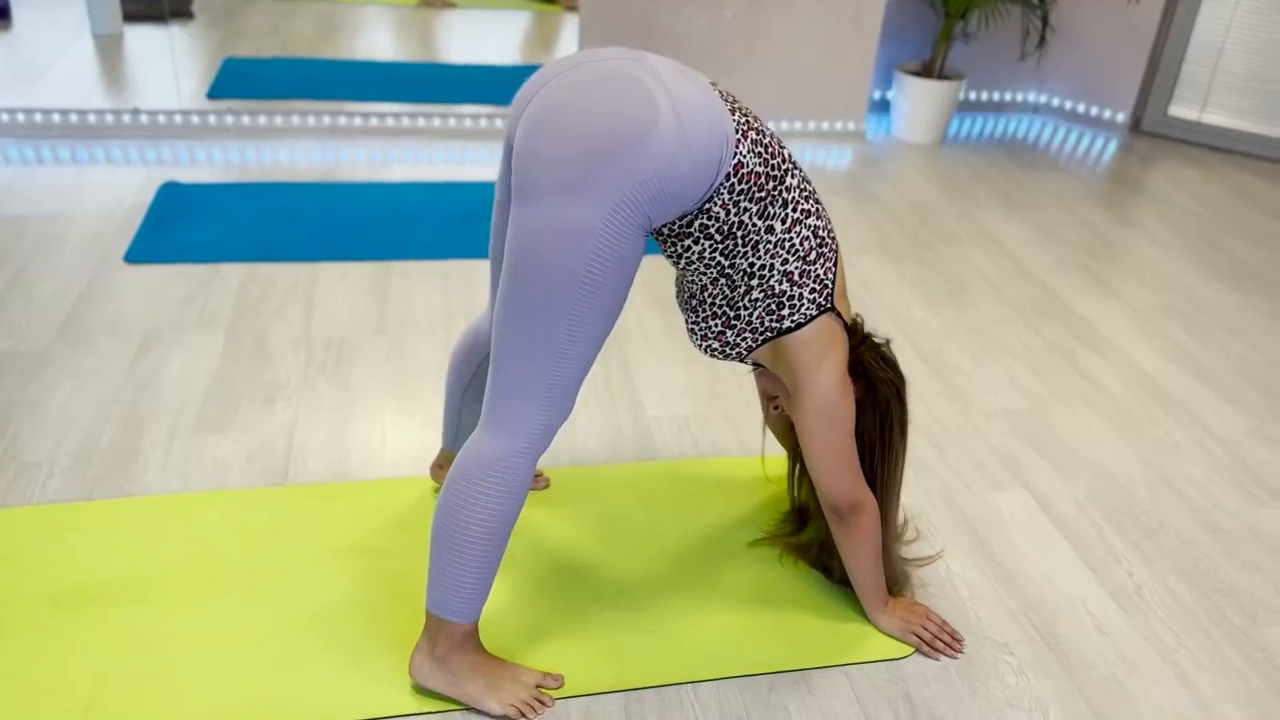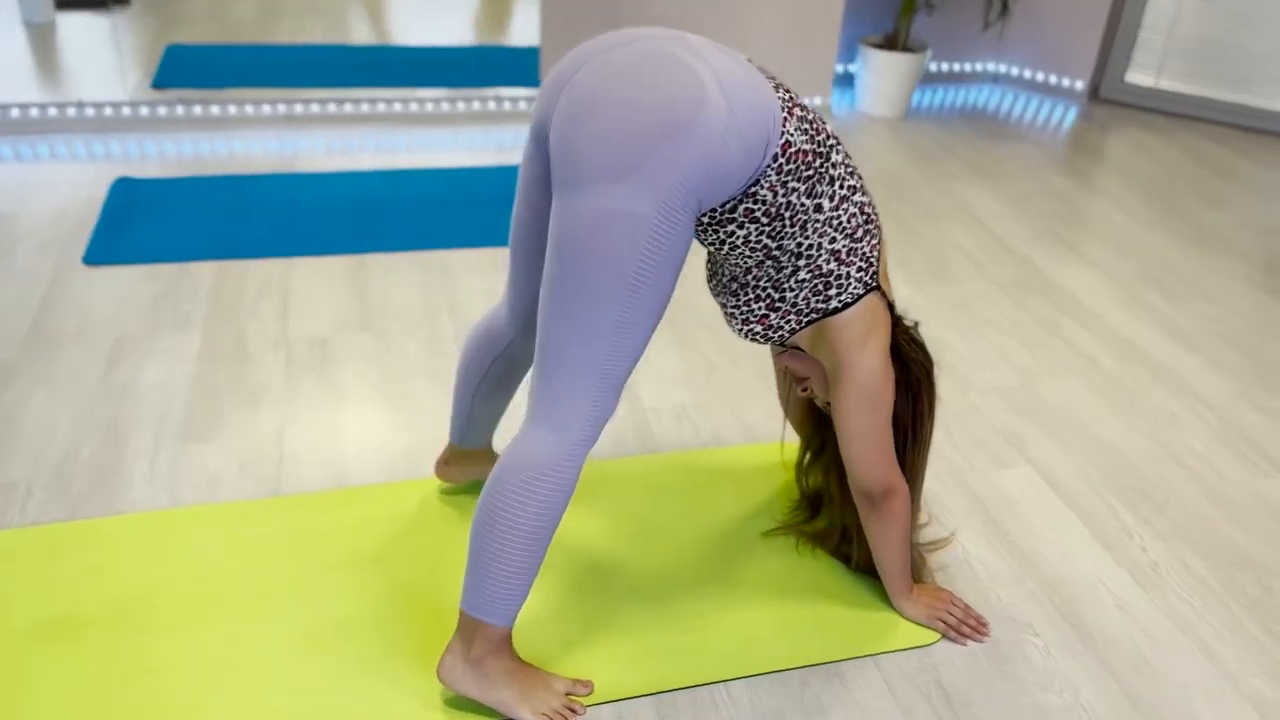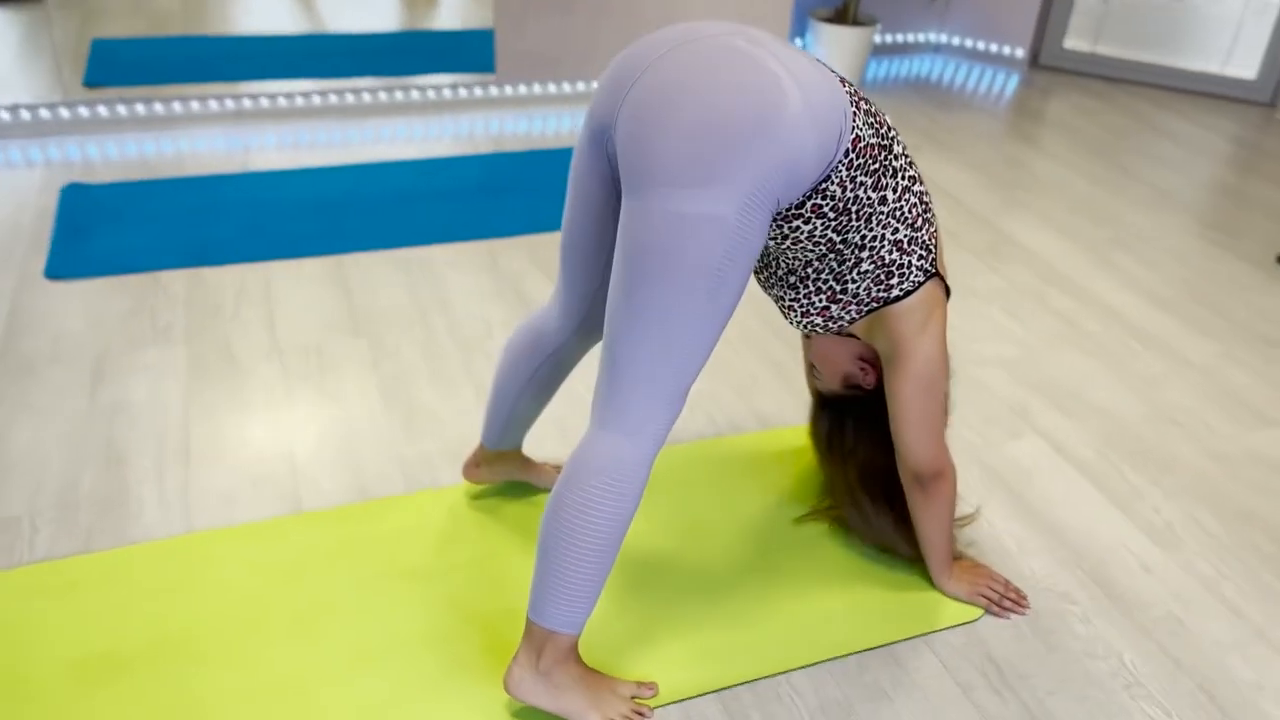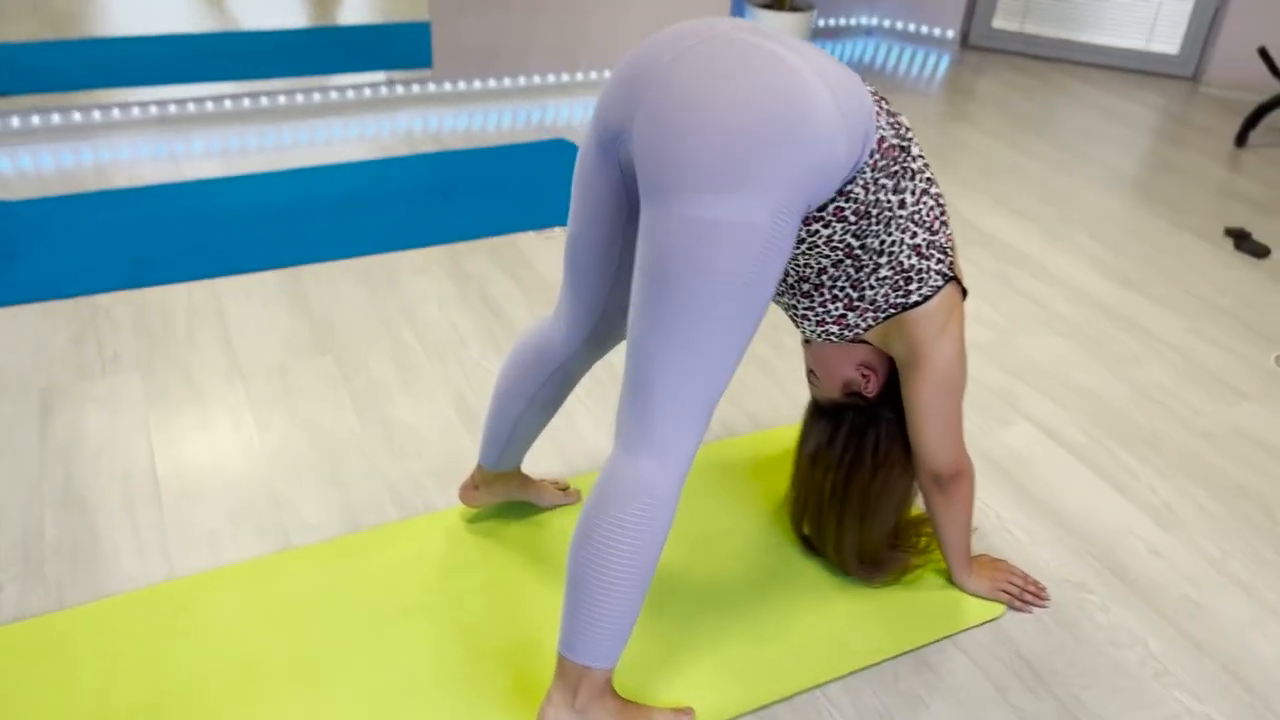
dt=0.4s
person 1, frame 1
left shoulder: (802, 313)
right shoulder: (818, 348)
left elbow: (781, 398)
right elbow: (848, 500)
left wrist: (806, 458)
right wrist: (881, 607)
right hip: (618, 148)
left knee: (512, 327)
right knee: (525, 417)
left ankle: (459, 458)
right ankle: (444, 650)
person 1, frame 2
left shoulder: (817, 293)
right shoulder: (857, 326)
left elbow: (789, 359)
right elbow: (879, 485)
left wrist: (817, 454)
right wrist: (904, 592)
right hip: (658, 132)
left knee: (528, 316)
right knee: (568, 418)
left ankle: (465, 453)
right ankle: (477, 656)
person 1, frame 3
right shoulder: (908, 310)
right elbow: (926, 467)
left wrist: (844, 440)
right wrist: (945, 571)
right hip: (723, 136)
left knee: (576, 315)
right knee: (633, 423)
left ankle: (494, 454)
right ankle: (543, 663)
person 1, frame 4
right shoulder: (924, 317)
left elbow: (815, 327)
right elbow: (944, 468)
right hip: (745, 138)
left knee: (580, 328)
right knee: (659, 443)
left ankle: (491, 477)
